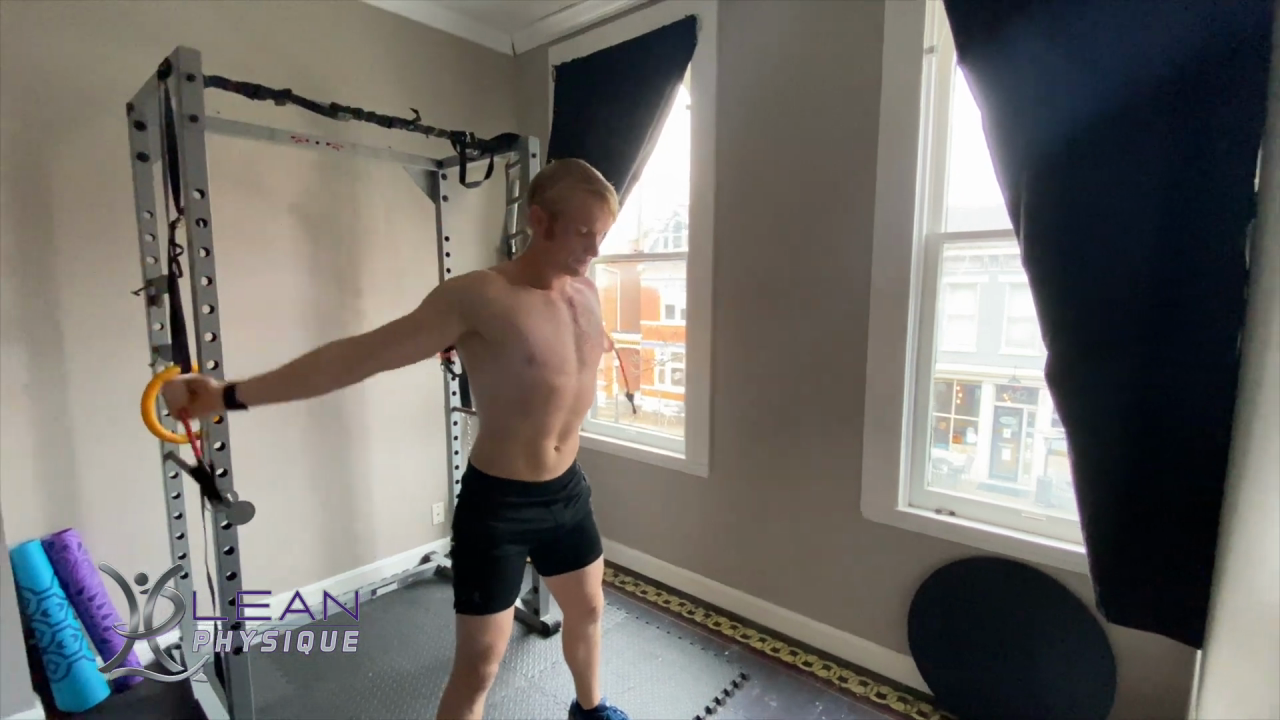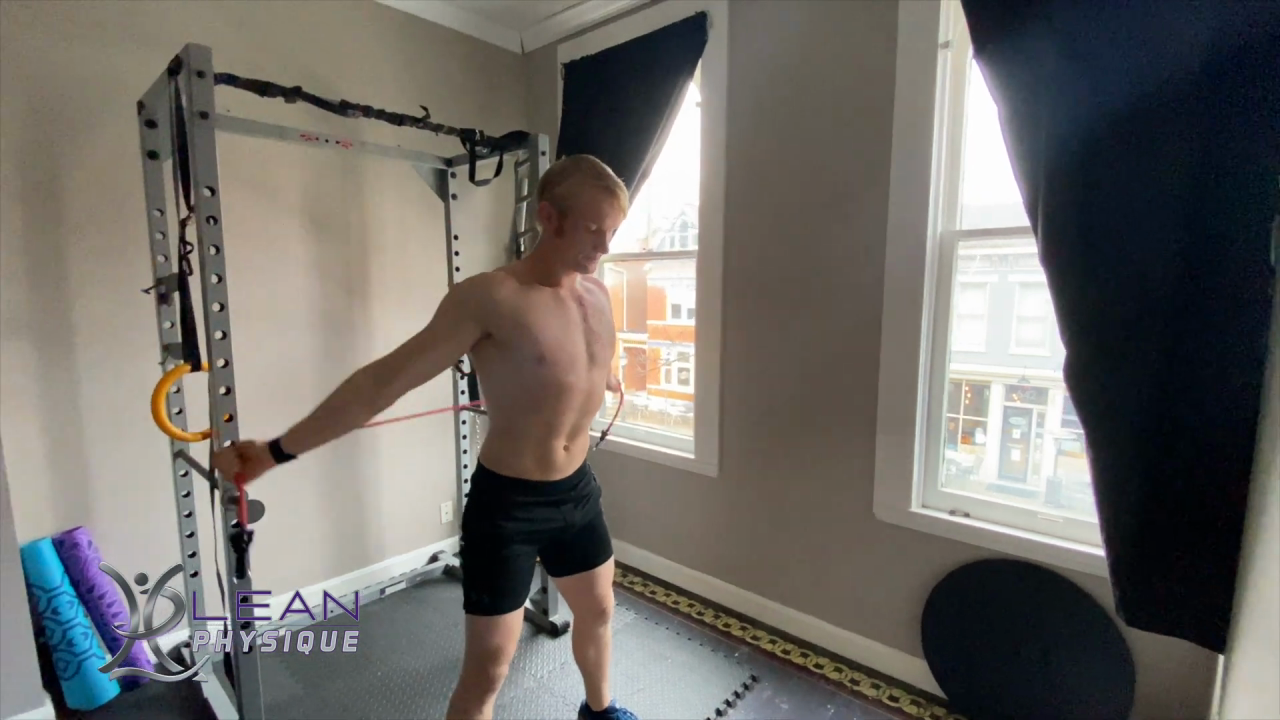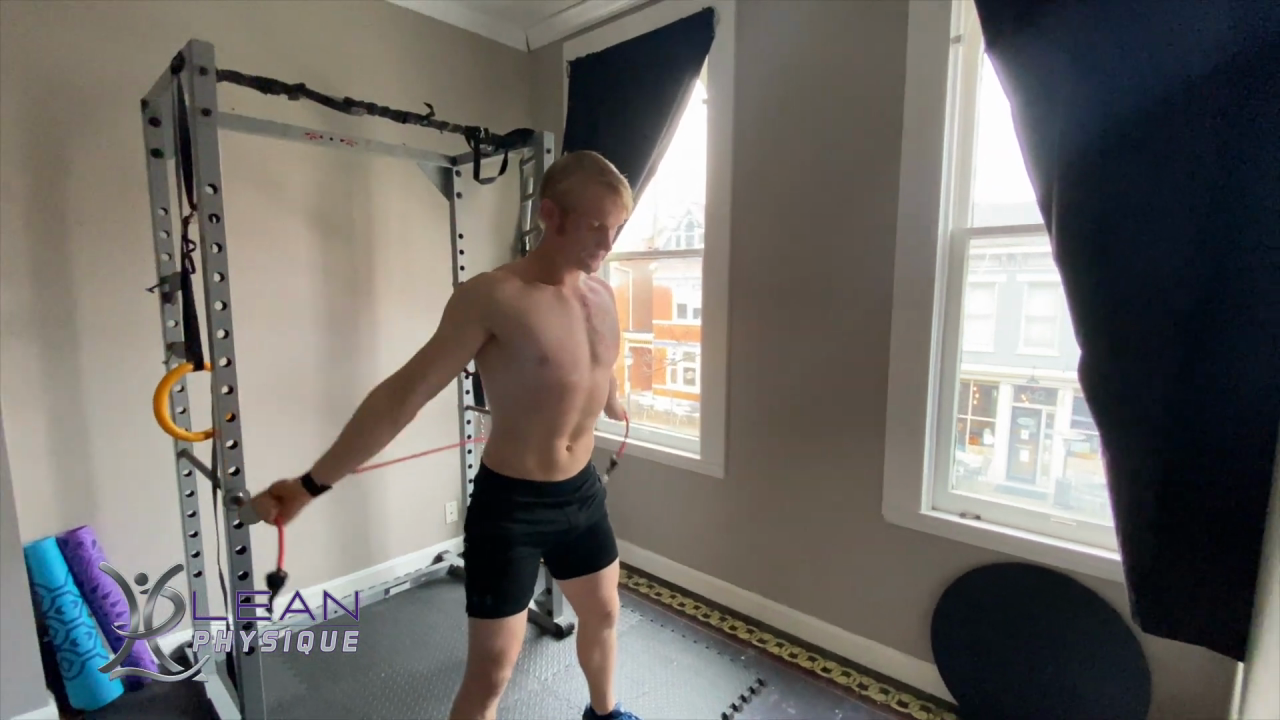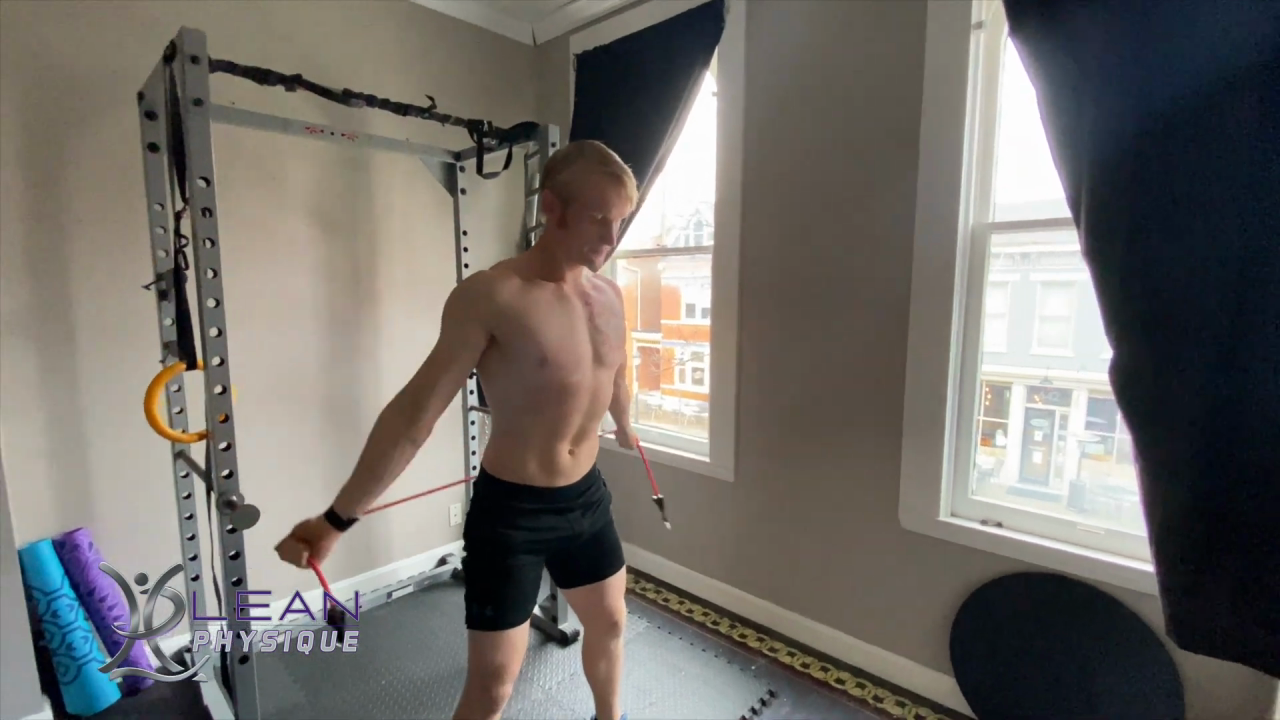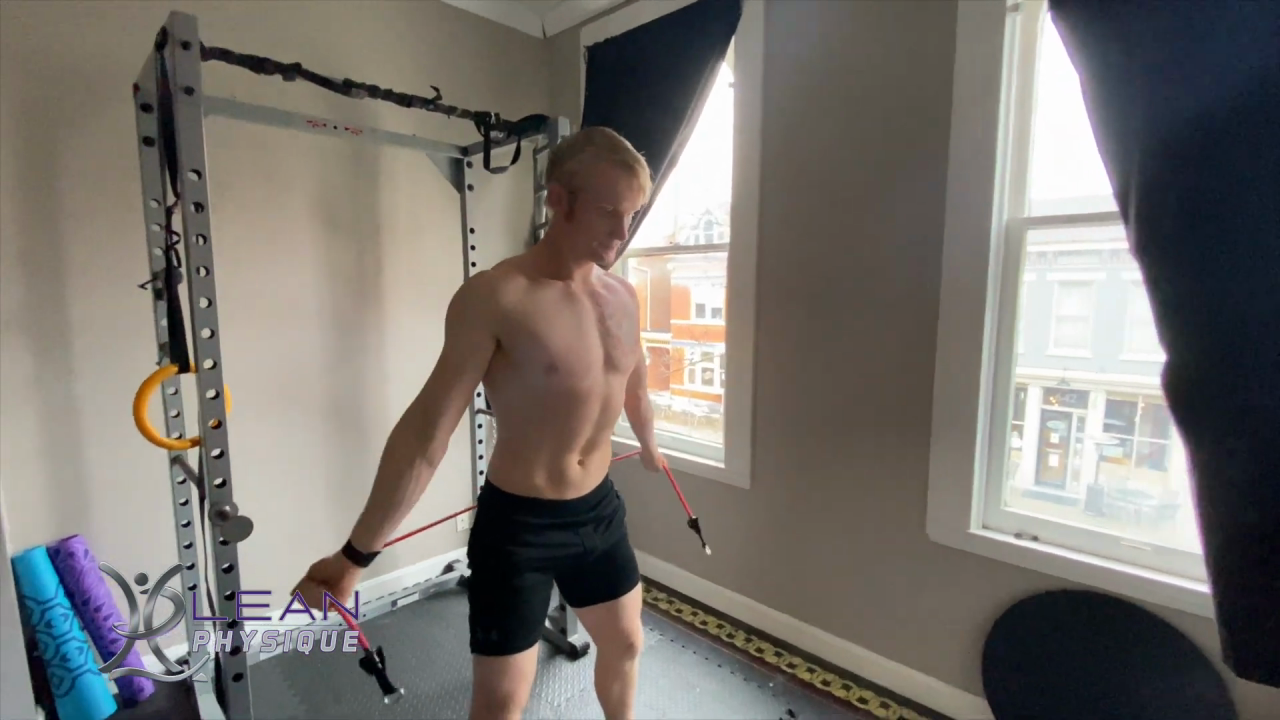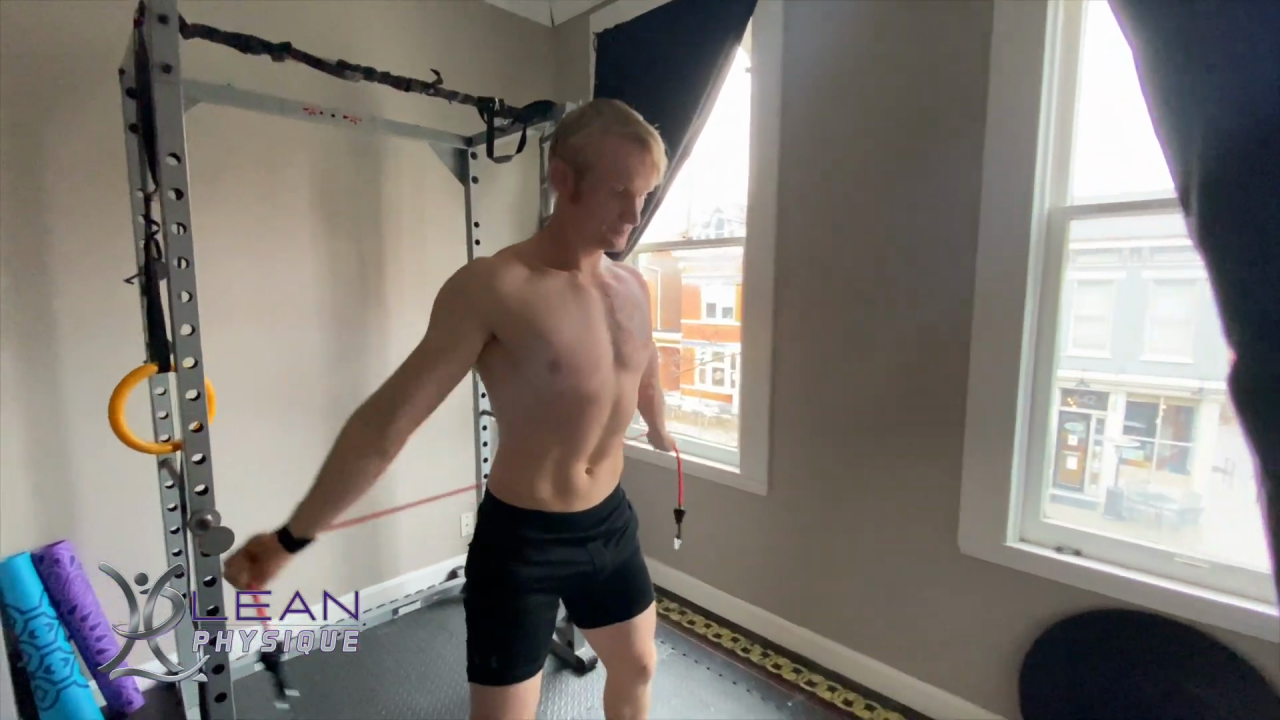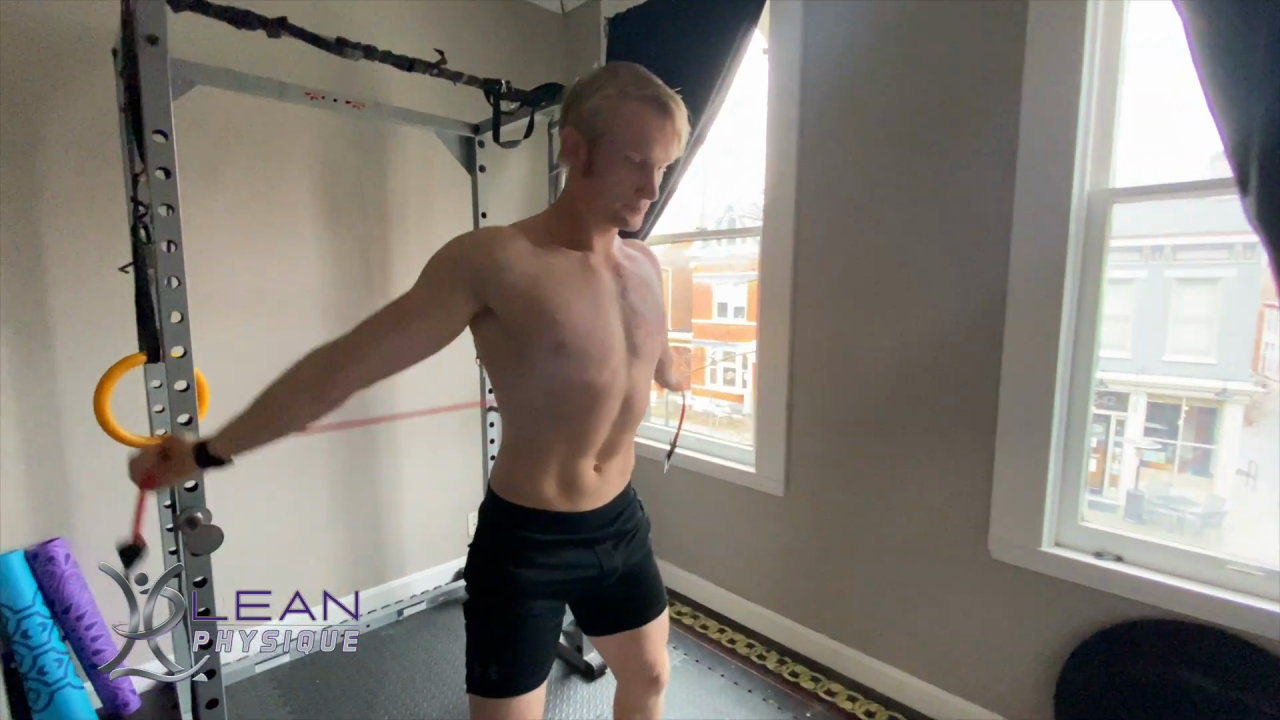
dt=0.2s
person 1, frame 1
left shoulder: (585, 292)
right shoulder: (480, 297)
right elbow: (360, 355)
right wrist: (233, 396)
left hip: (567, 492)
right hip: (496, 504)
left knee: (588, 610)
right knee: (478, 667)
person 1, frame 2
left shoulder: (596, 293)
right shoulder: (491, 298)
right elbow: (387, 378)
right wrist: (280, 449)
left hip: (577, 491)
right hip: (506, 503)
left knee: (598, 611)
right knee: (488, 668)
person 1, frame 3
left shoulder: (601, 295)
right shoulder: (493, 297)
right elbow: (405, 394)
left wrist: (613, 404)
right wrist: (314, 483)
left hip: (582, 493)
right hip: (509, 505)
left knee: (602, 614)
right knee: (490, 670)
person 1, frame 4
left shoulder: (608, 294)
right shoulder: (491, 296)
right elbow: (416, 413)
left wrist: (624, 429)
right wrist: (336, 520)
left hip: (586, 499)
right hip: (509, 511)
left knee: (609, 624)
person 1, frame 5
left shoulder: (622, 295)
right shoulder: (494, 299)
right elbow: (426, 431)
left wrist: (648, 446)
right wrist: (356, 554)
left hip: (599, 512)
right hip: (516, 527)
left knee: (624, 644)
person 1, frame 6
left shoulder: (633, 286)
right shoulder: (493, 290)
right elbow: (391, 416)
left wrist: (658, 429)
right wrist: (291, 536)
left hip: (610, 525)
right hip: (521, 541)
left knee: (637, 667)
person 1, frame 7
left shoulder: (644, 265)
right shoulder: (496, 264)
right elbow: (350, 362)
left wrist: (667, 371)
left hip: (621, 525)
right hip: (524, 542)
